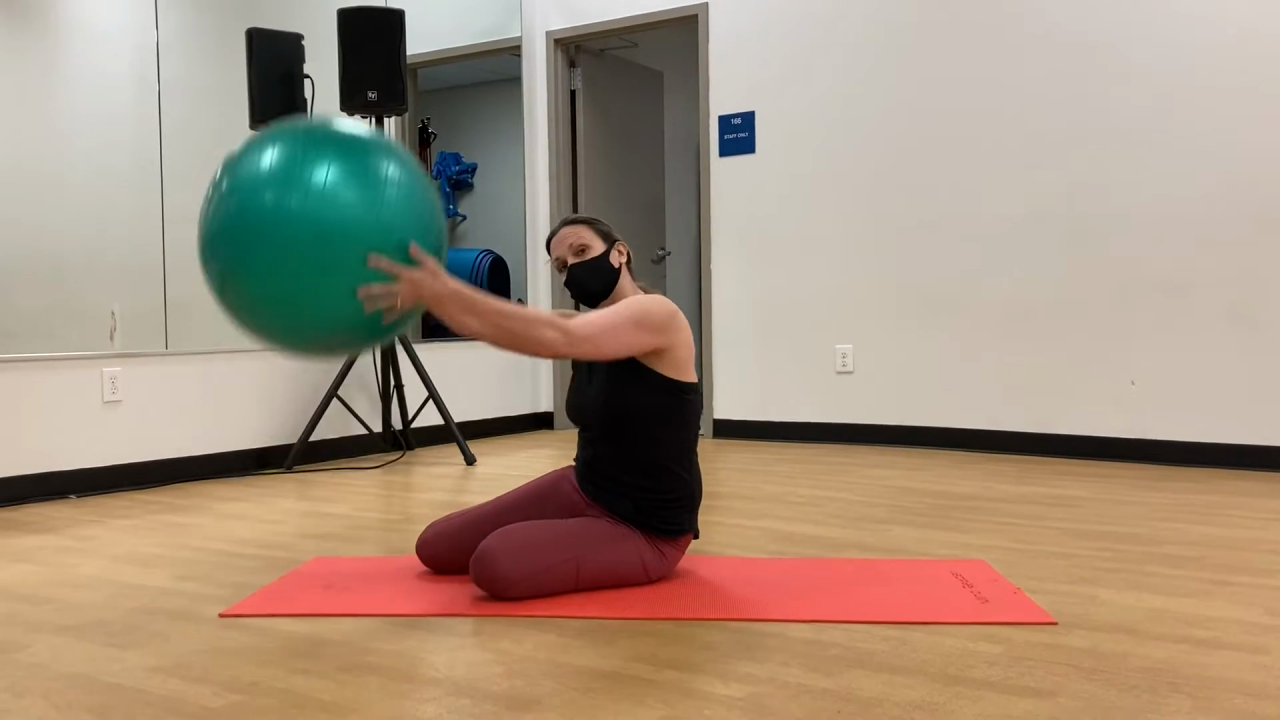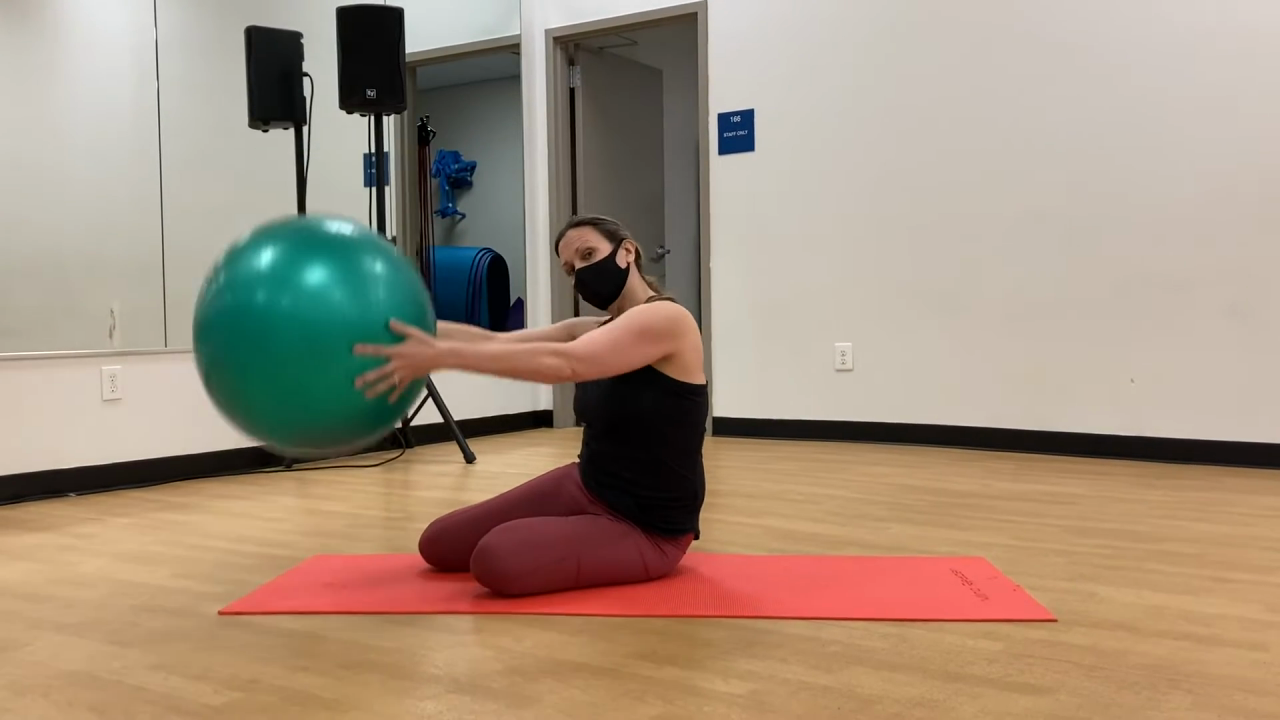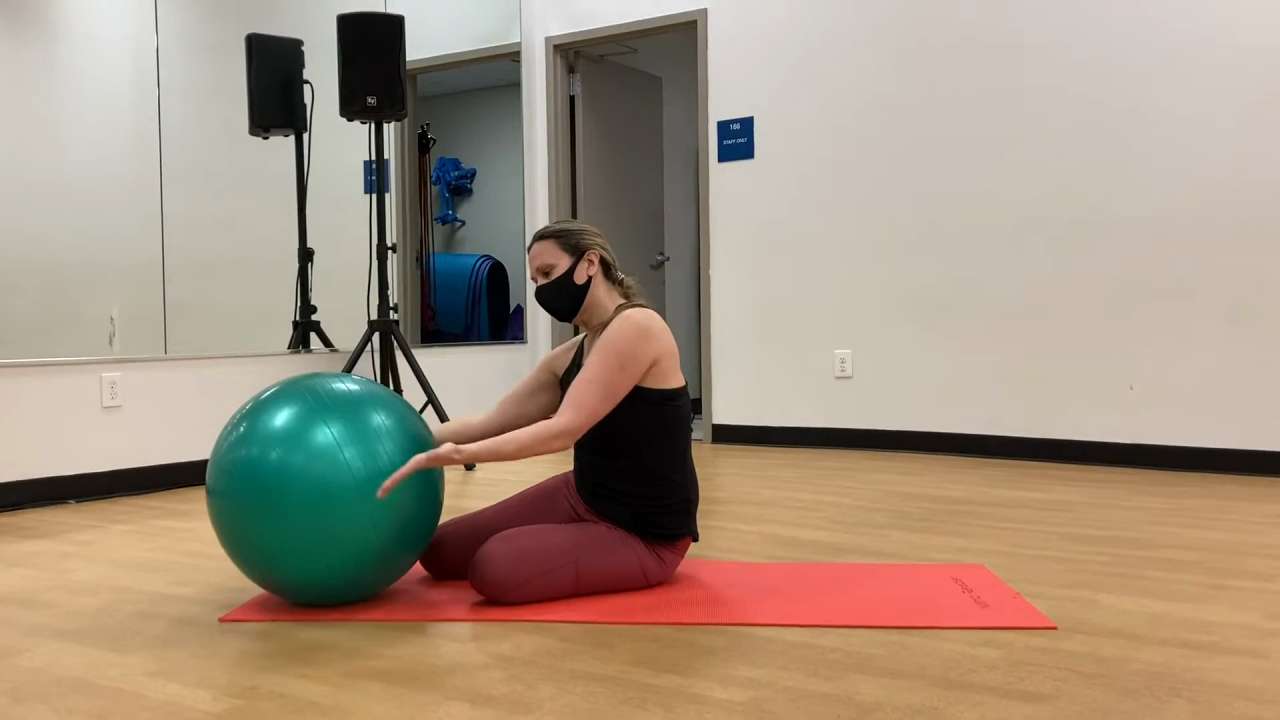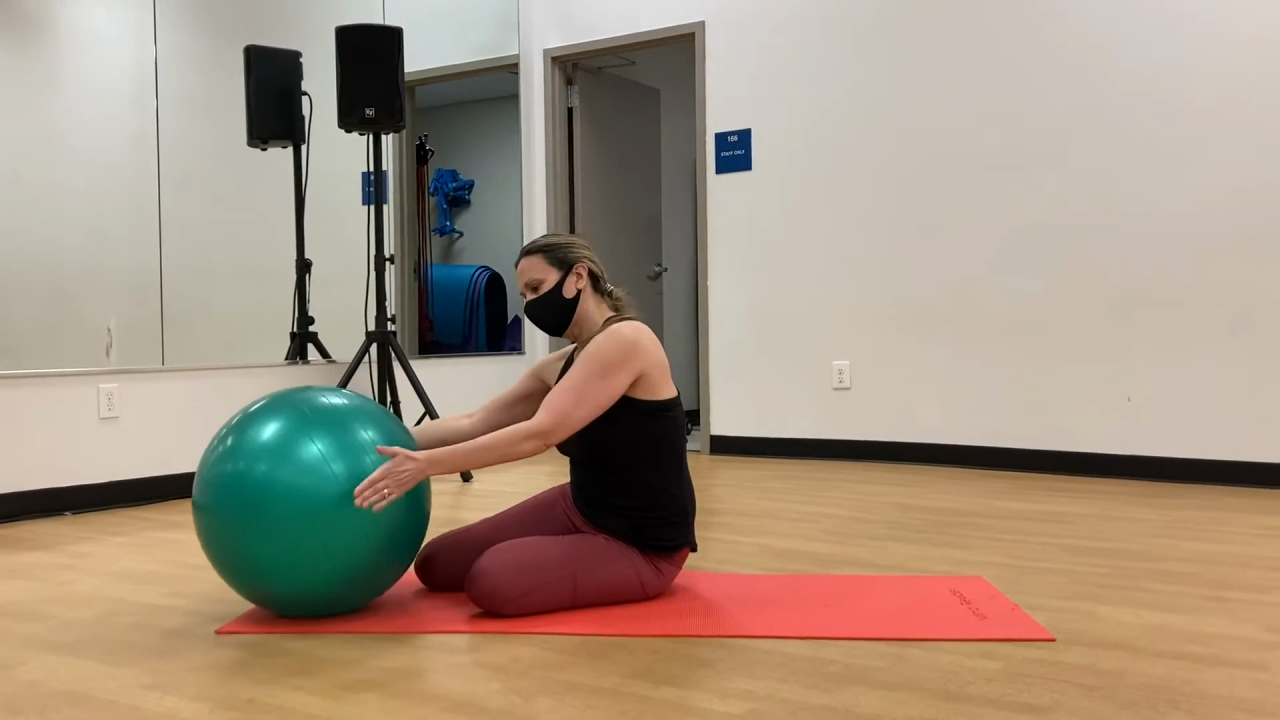
dt=0.7s
person 1, frame 1
left shoulder: (657, 316)
right shoulder: (585, 334)
left elbow: (560, 336)
right elbow: (482, 324)
left wrist: (449, 291)
right wrist: (428, 290)
left hip: (645, 531)
right hip: (583, 492)
left knee: (495, 566)
right knee: (436, 548)
left ankle: (637, 566)
right ankle: (577, 544)
person 1, frame 2
left shoulder: (667, 320)
right shoulder: (596, 333)
left elbow: (564, 363)
right elbow: (500, 342)
left wrist: (440, 355)
right wrist: (420, 330)
left hip: (647, 529)
left knee: (496, 561)
right knee: (439, 546)
right ankle: (581, 539)
person 1, frame 3
left shoulder: (636, 327)
right shoulder: (570, 355)
left elbow: (565, 429)
right elbow: (494, 421)
left wrist: (460, 454)
left hip: (643, 535)
left knee: (494, 570)
right knee: (441, 554)
left ankle: (631, 568)
person 1, frame 4
left shoulder: (625, 340)
right shoulder: (562, 365)
left elbow: (541, 433)
right elbow: (475, 423)
left wrist: (426, 464)
right wrist: (397, 442)
left hip: (641, 547)
left knee: (491, 582)
right knee: (437, 566)
